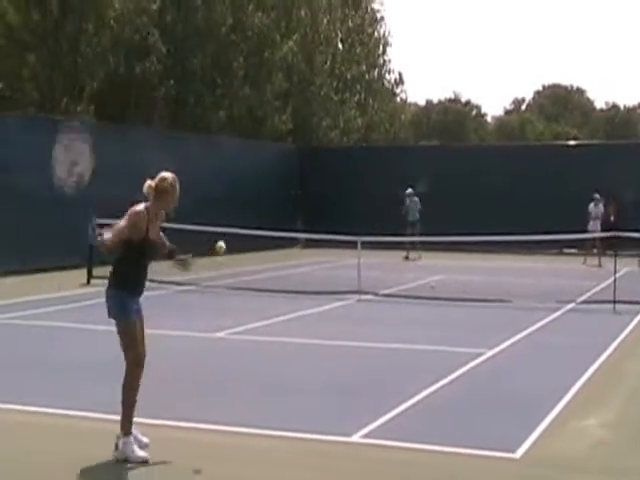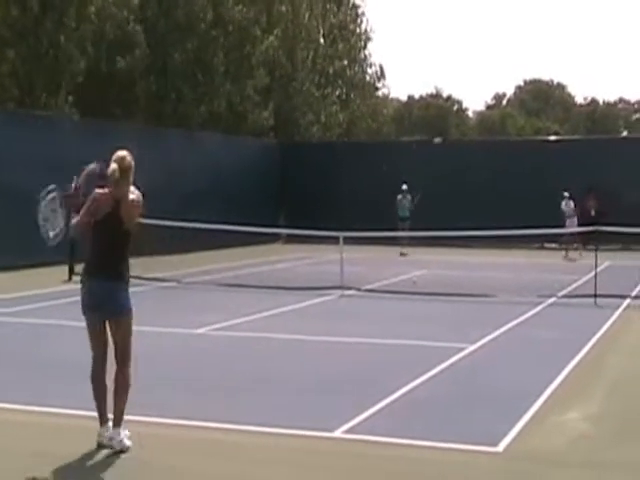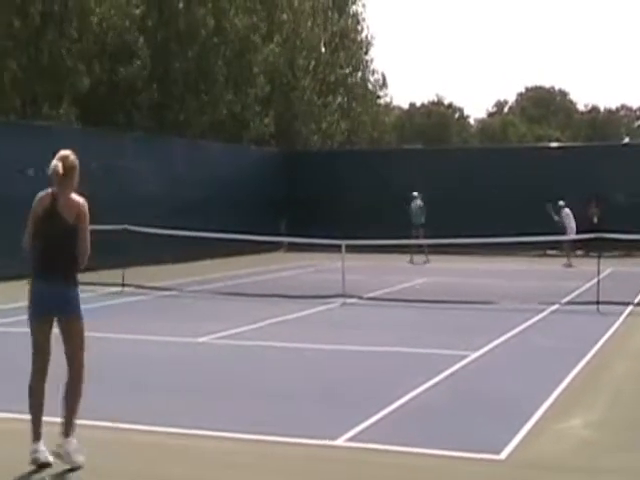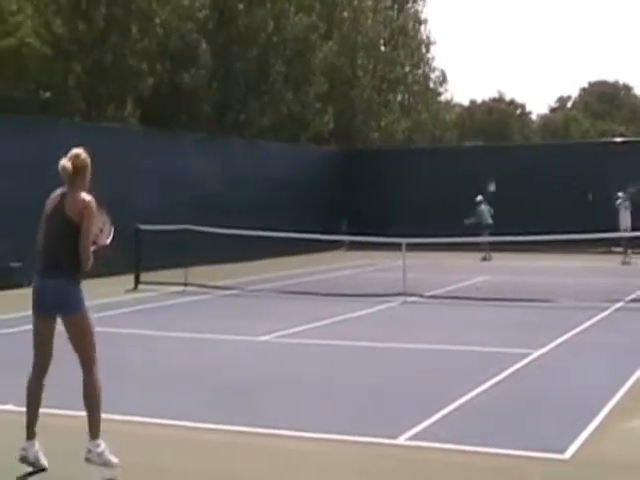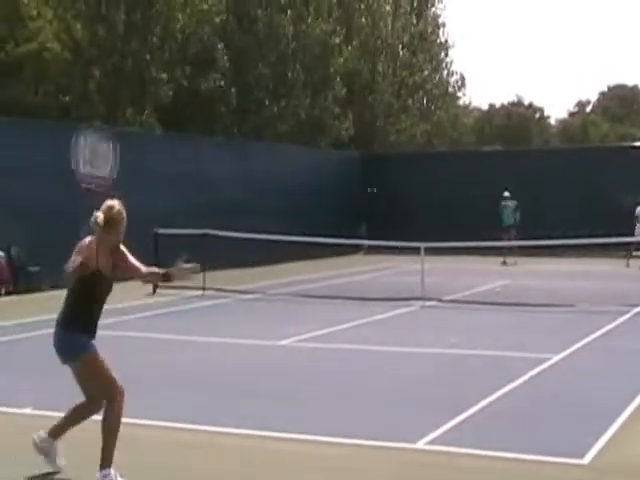
dt=0.7s
person 1, frame 1
left shoulder: (155, 216)
right shoulder: (139, 214)
right elbow: (112, 240)
left wrist: (173, 254)
right wrist: (104, 240)
left hip: (130, 295)
right hip: (122, 295)
left knee: (135, 364)
right knee: (135, 366)
left ankle: (127, 430)
right ankle: (124, 442)
person 1, frame 2
left shoulder: (98, 197)
right shoulder: (135, 203)
left elbow: (76, 227)
right wrist: (125, 184)
left hip: (91, 285)
right hip: (115, 288)
left knee: (99, 357)
right knee: (123, 362)
left ankle: (104, 428)
right ankle: (116, 431)
person 1, frame 3
left shoulder: (40, 199)
right shoulder: (79, 204)
left elbow: (28, 244)
right elbow: (83, 254)
left hip: (39, 289)
right hip: (64, 290)
left knee: (39, 370)
right knee: (76, 370)
left ankle: (37, 446)
right ankle: (67, 442)
person 1, frame 4
left shoulder: (52, 198)
right shoulder: (86, 202)
left elbow: (42, 244)
right elbow: (85, 255)
right wrist: (85, 264)
left hip: (41, 284)
right hip: (66, 287)
left knee: (40, 366)
right knee: (89, 367)
left ankle: (30, 445)
right ankle: (95, 445)
person 1, frame 5
left shoulder: (117, 252)
right shoulder: (87, 246)
left elbow: (144, 272)
right elbow: (71, 273)
left wrist: (169, 274)
right wrist: (78, 265)
left hip: (80, 335)
right hip: (71, 336)
left knee: (95, 400)
right knee: (115, 394)
left ankle: (48, 439)
